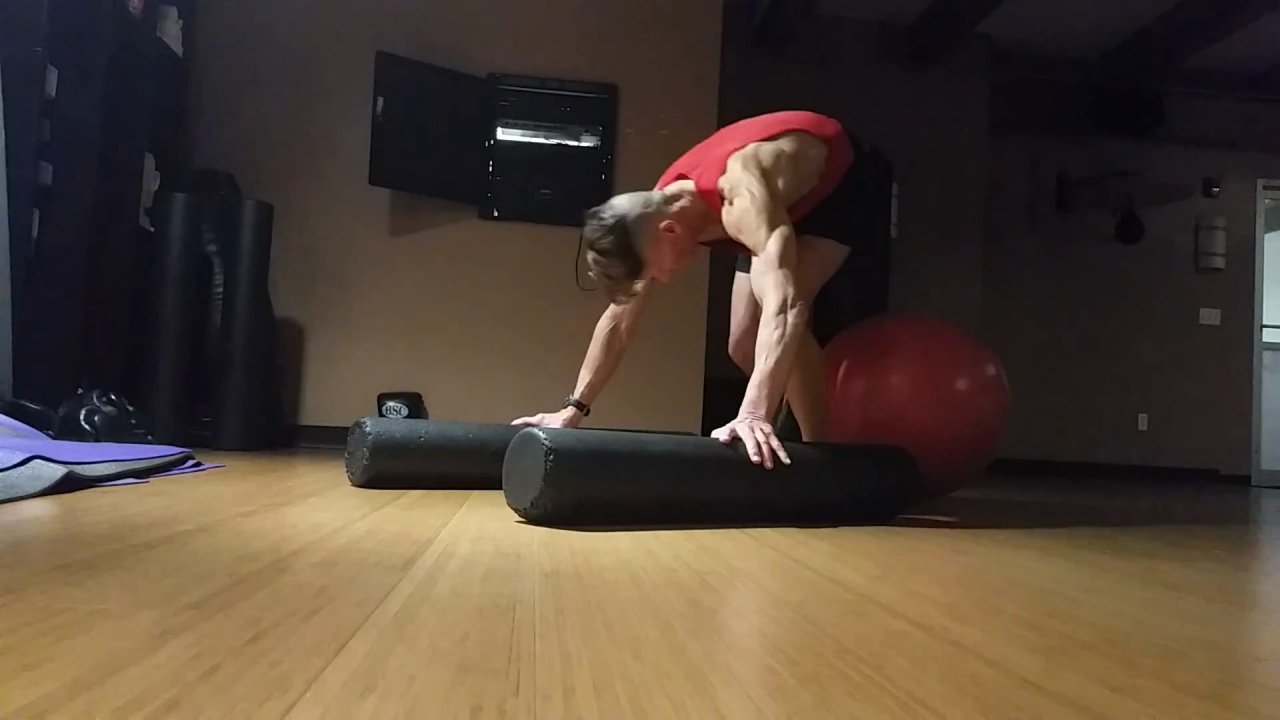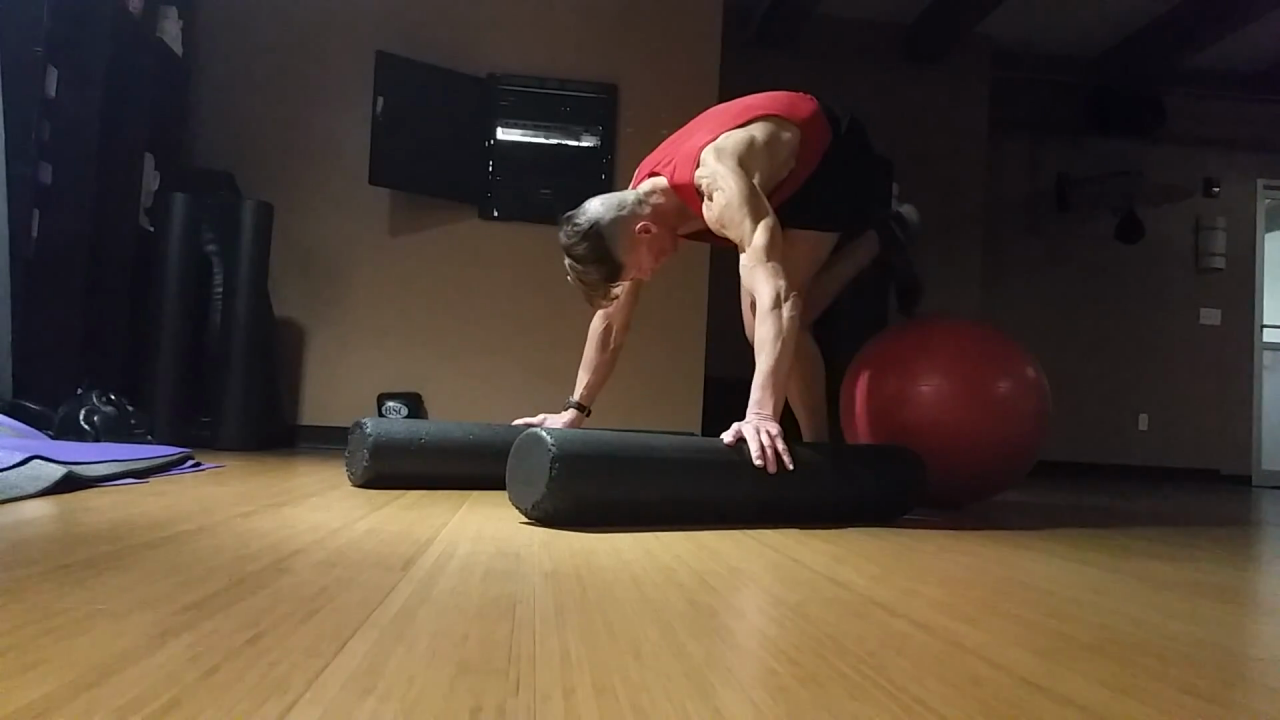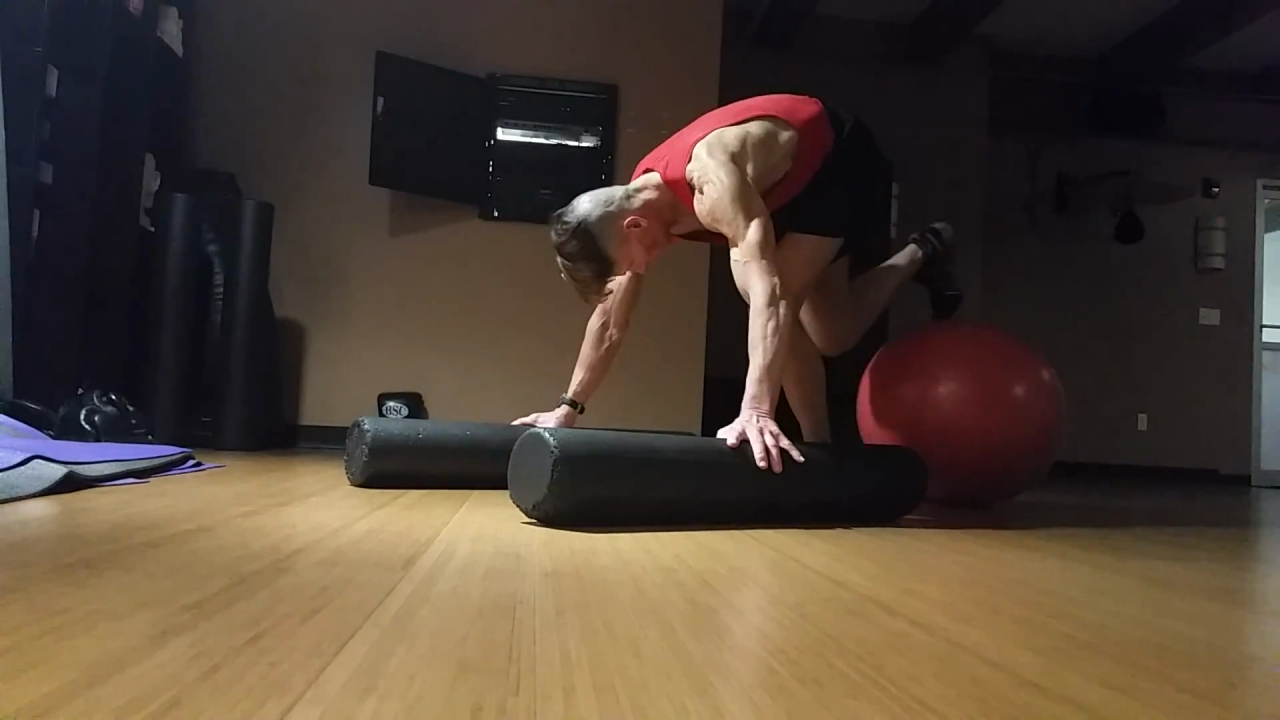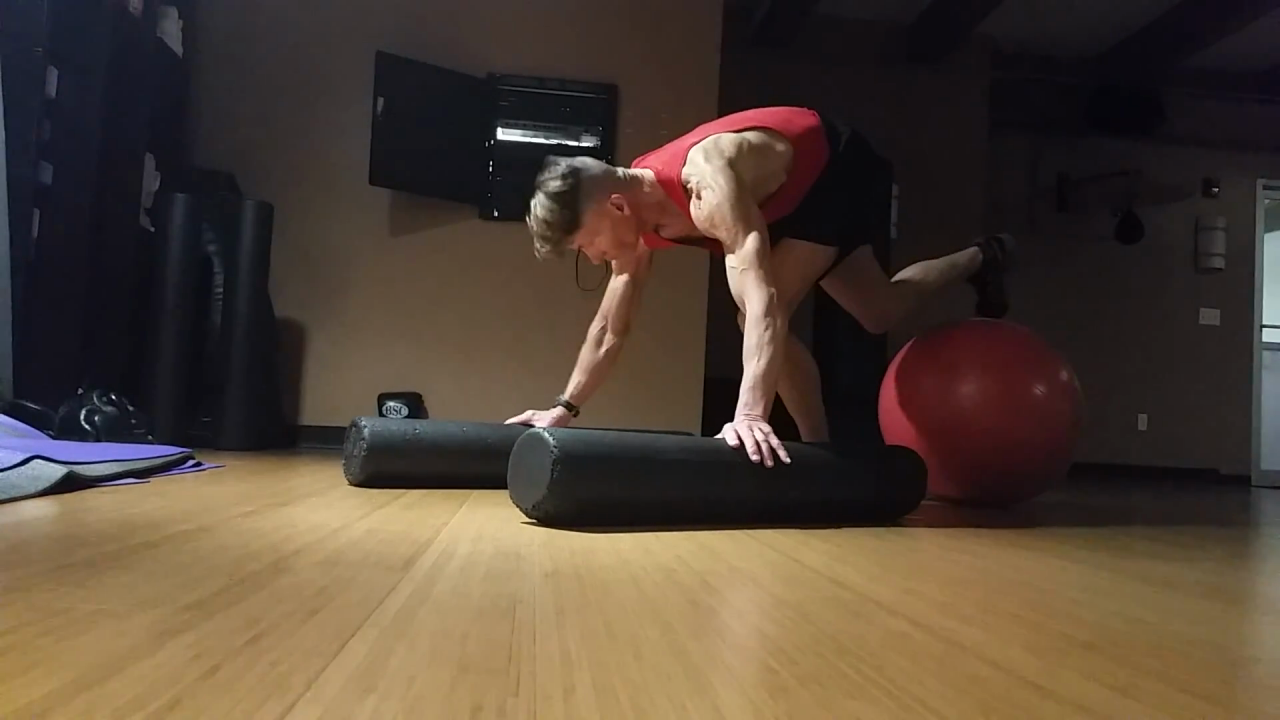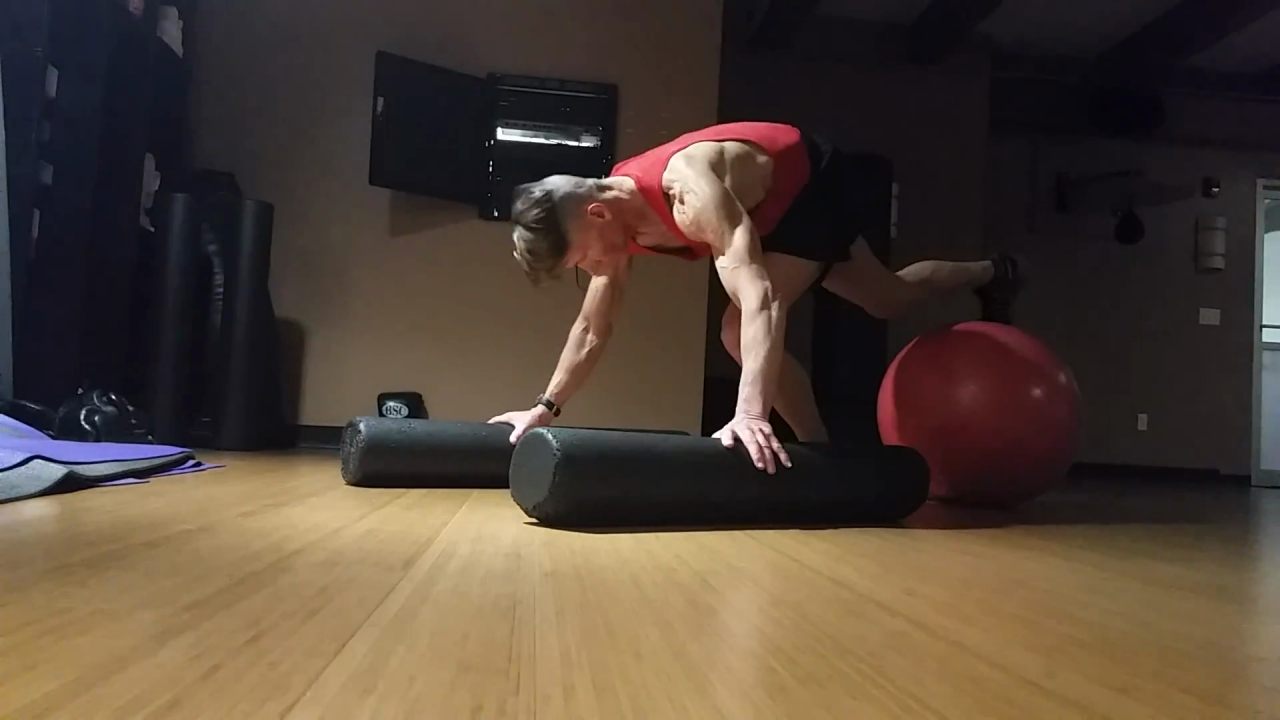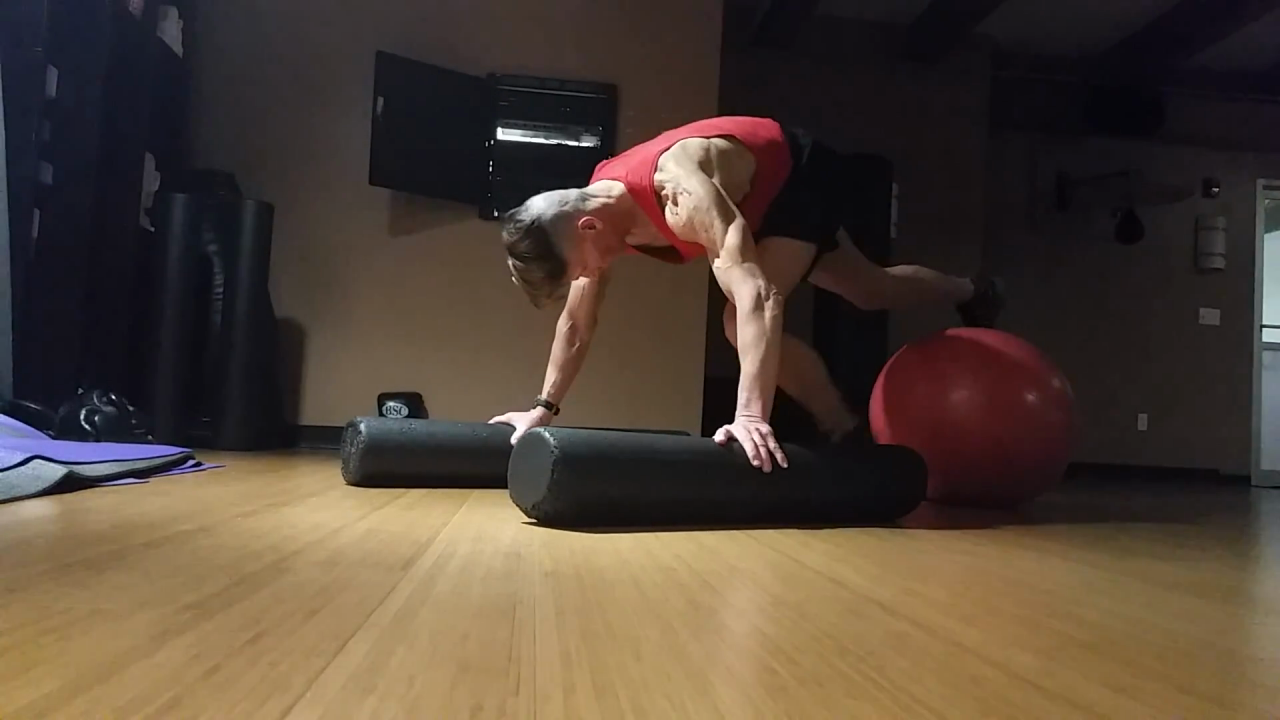
dt=0.5s
person 1, frame 1
left shoulder: (741, 198)
right shoulder: (656, 210)
left elbow: (783, 303)
right elbow: (619, 321)
left wrist: (755, 414)
right wrist: (574, 409)
left hip: (839, 177)
right hip: (788, 195)
left knee: (784, 304)
right knee: (744, 349)
person 1, frame 2
left shoulder: (719, 191)
right shoulder: (635, 206)
left elbow: (776, 297)
right elbow: (611, 319)
left wrist: (760, 414)
right wrist: (575, 411)
left hip: (832, 155)
right hip: (786, 169)
left knee: (769, 310)
right knee: (761, 327)
right ankle: (879, 239)
person 1, frame 3
left shoulder: (710, 185)
right shoulder: (634, 203)
left elbow: (768, 292)
right elbow: (609, 320)
left wrist: (755, 411)
right wrist: (569, 407)
left hip: (836, 158)
right hip: (786, 181)
left knee: (772, 309)
right knee: (834, 336)
right ankle: (922, 255)
person 1, frame 4
left shoulder: (707, 188)
right shoulder: (636, 216)
left elbow: (762, 303)
right elbow: (610, 327)
left wrist: (749, 415)
right wrist: (564, 408)
left hip: (837, 169)
right hip: (791, 191)
left knee: (765, 317)
right knee: (882, 313)
right ankle: (980, 260)
person 1, frame 5
left shoulder: (688, 192)
right shoulder: (613, 210)
left elbow: (759, 297)
right elbow: (592, 328)
left wrist: (751, 414)
right wrist: (545, 407)
left hip: (817, 182)
right hip: (776, 205)
left knee: (740, 331)
right knee: (888, 298)
right ankle: (991, 274)
person 1, frame 6
left shoulder: (681, 194)
right shoulder: (594, 207)
left elbow: (757, 296)
right elbow: (576, 322)
left wrist: (751, 416)
right wrist: (544, 407)
left hip: (801, 173)
right hip: (760, 197)
left knee: (743, 323)
right knee: (873, 291)
left ankle: (845, 434)
right ankle: (970, 292)
